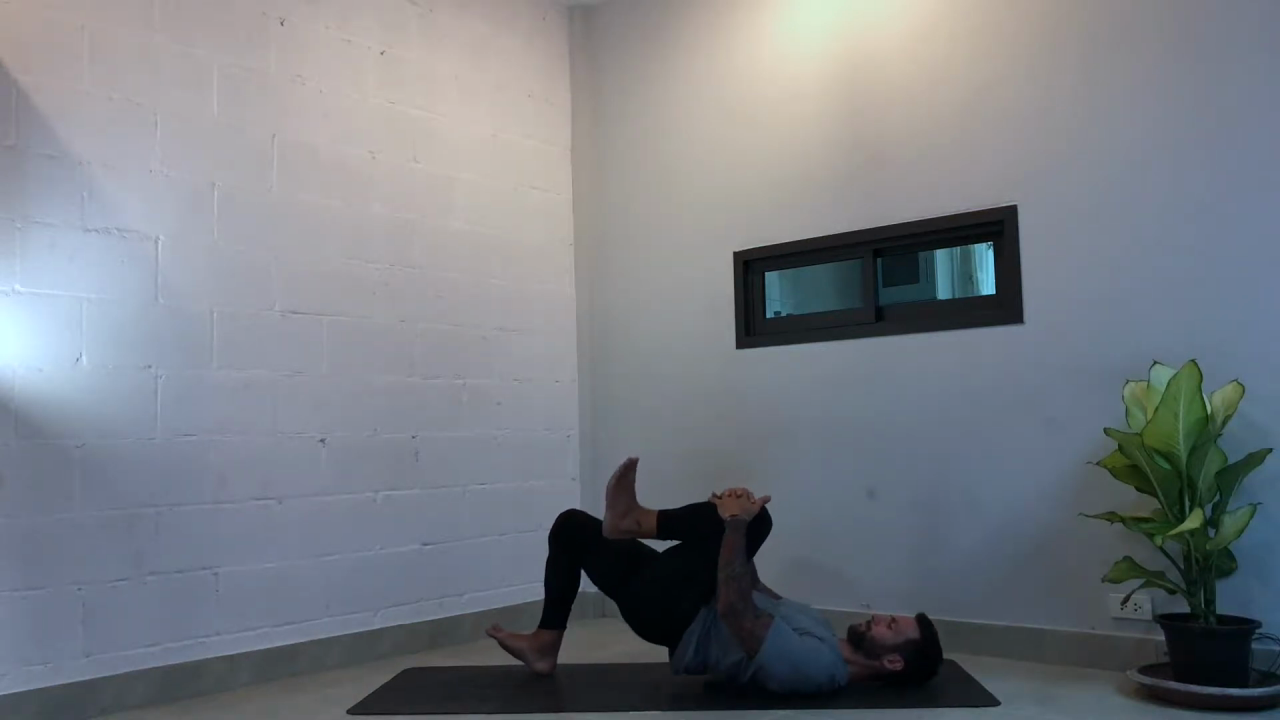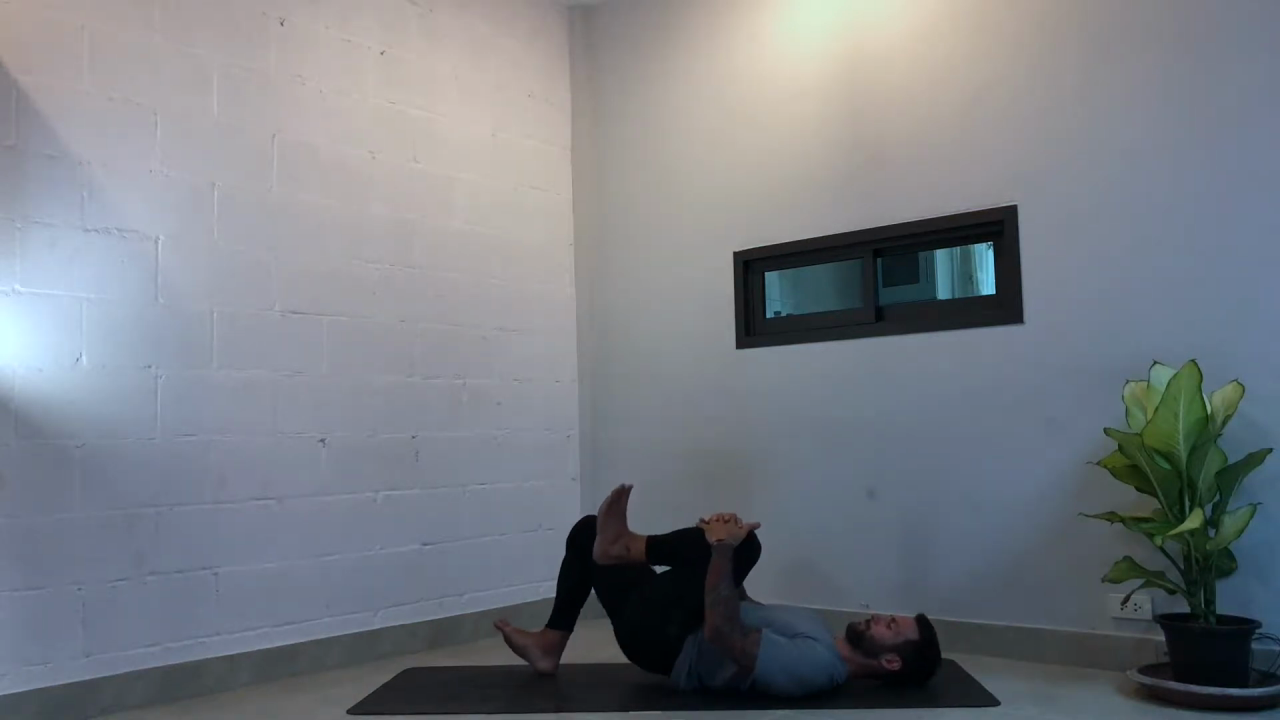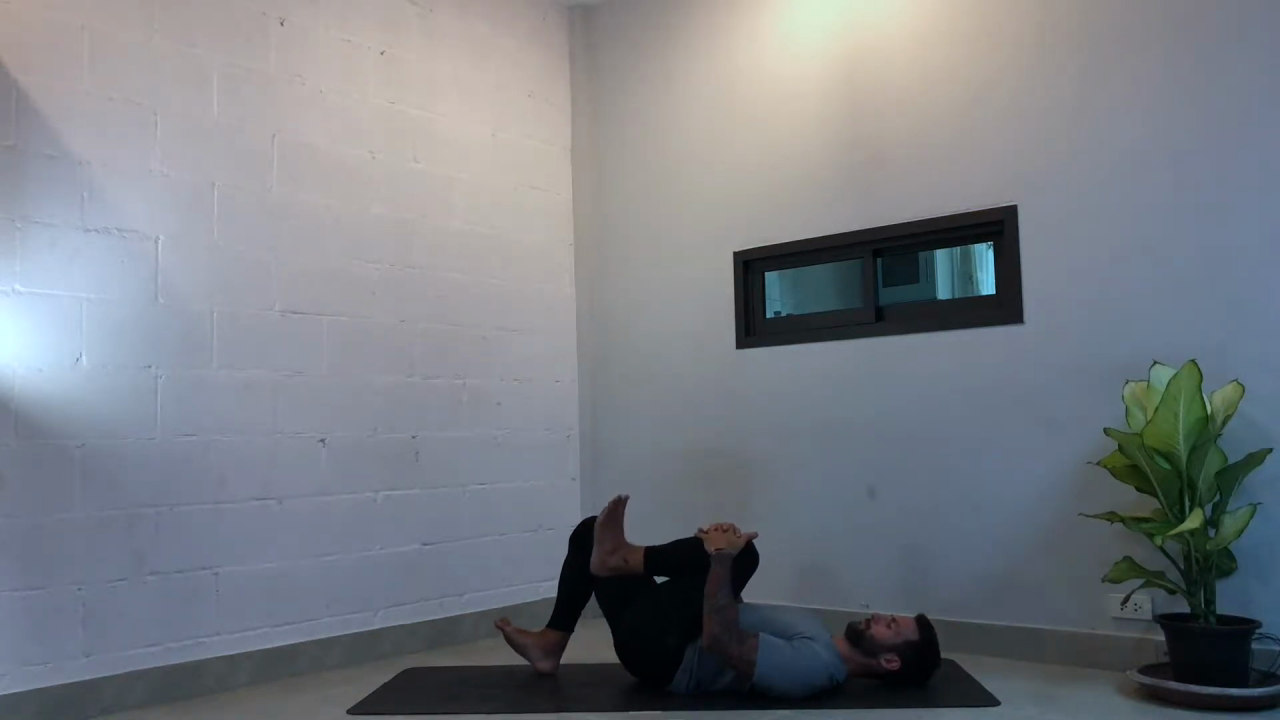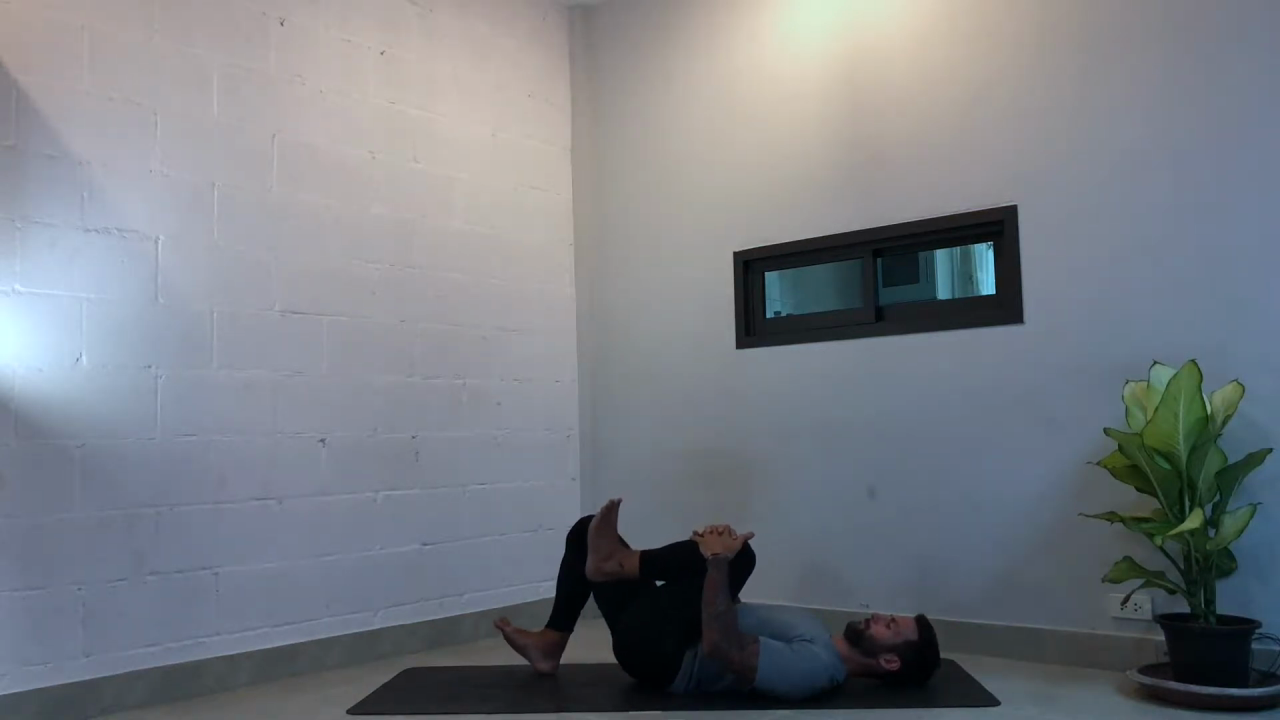
dt=0.4s
person 1, frame 1
left shoulder: (817, 667)
right shoulder: (824, 639)
left elbow: (733, 608)
right elbow: (754, 591)
left wrist: (735, 526)
right wrist: (736, 525)
left hip: (669, 612)
right hip: (683, 602)
left knee: (752, 520)
right knee: (570, 526)
left ankle: (633, 521)
right ankle: (546, 645)
person 1, frame 2
left shoulder: (816, 667)
right shoulder: (818, 637)
left elbow: (721, 632)
right elbow: (738, 605)
left wrist: (722, 549)
right wrist: (724, 548)
left hip: (661, 639)
right hip: (671, 627)
left knee: (742, 544)
right knee: (586, 531)
left ankle: (625, 547)
right ankle: (550, 646)
person 1, frame 3
left shoulder: (816, 667)
right shoulder: (817, 638)
left elbow: (719, 640)
left wrist: (721, 558)
right wrist: (722, 553)
left hip: (658, 651)
right hip: (665, 632)
left knee: (740, 556)
right knee: (589, 531)
left ankle: (622, 558)
right ankle: (550, 646)
person 1, frame 4
left shoulder: (816, 667)
right shoulder: (816, 639)
left elbow: (720, 647)
left wrist: (717, 562)
right wrist: (718, 558)
left hip: (658, 652)
right hip: (666, 633)
left knee: (737, 557)
right knee: (585, 531)
left ankle: (617, 563)
right ankle: (550, 646)
